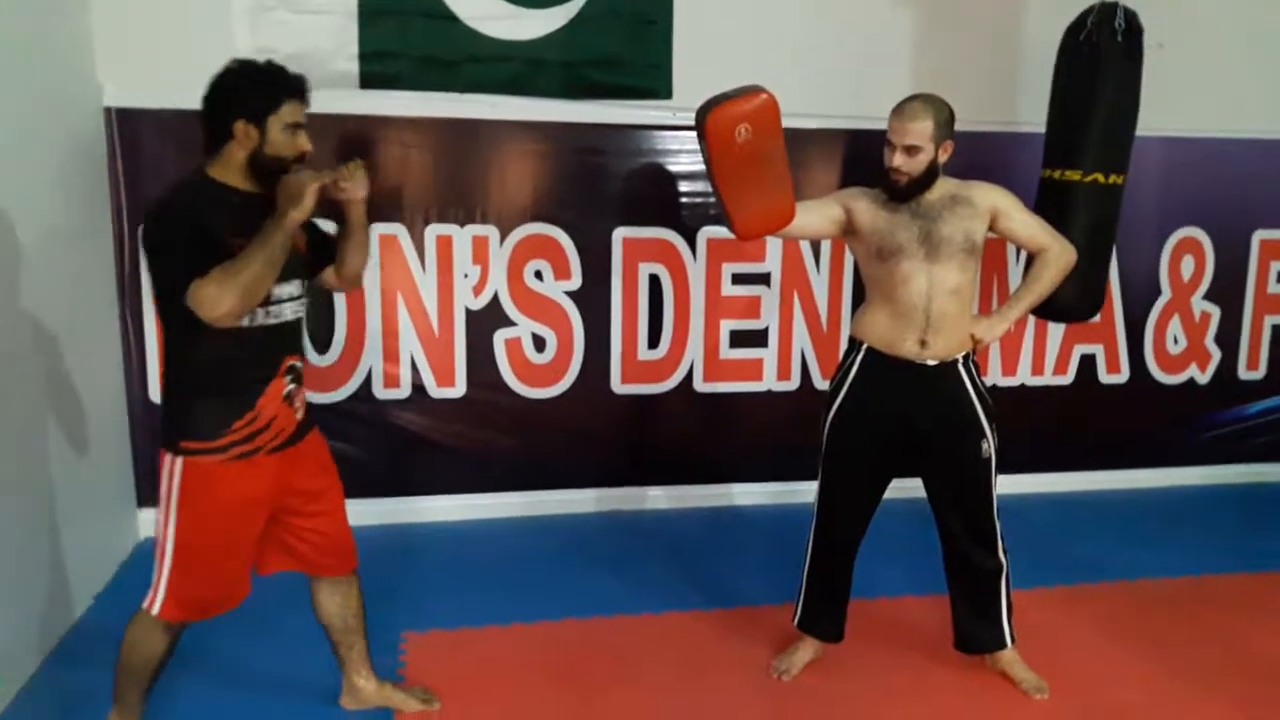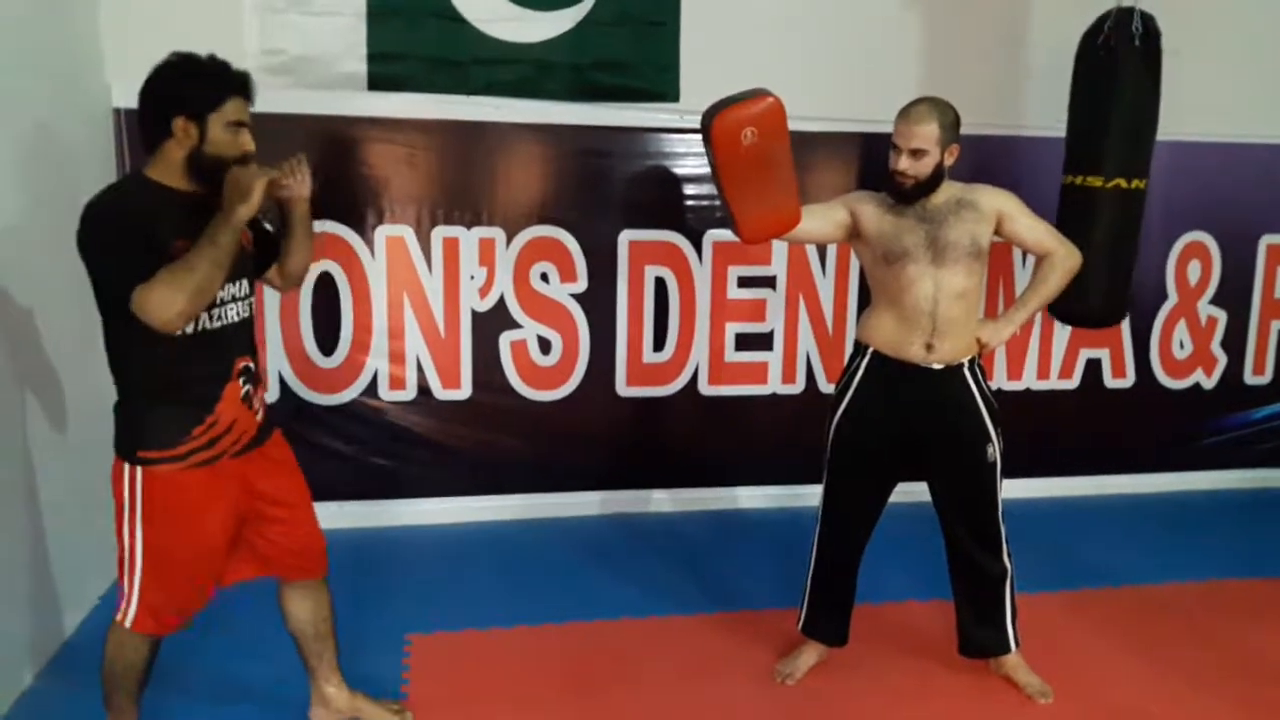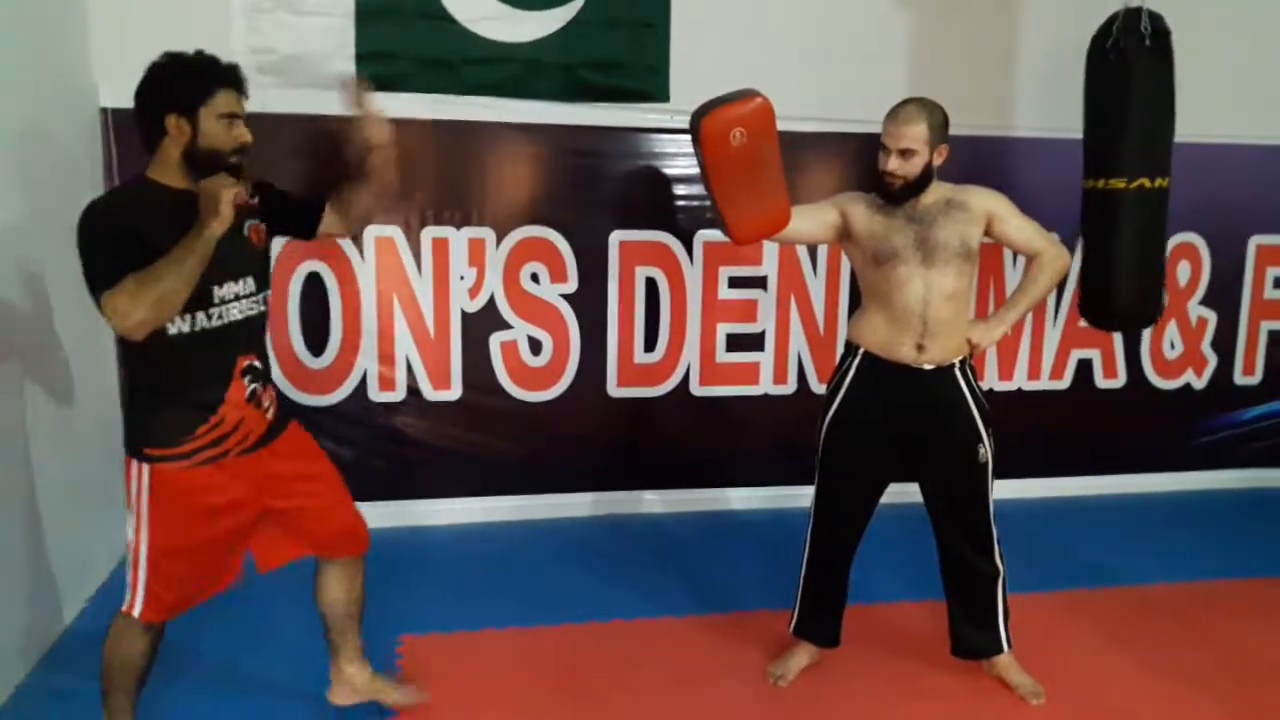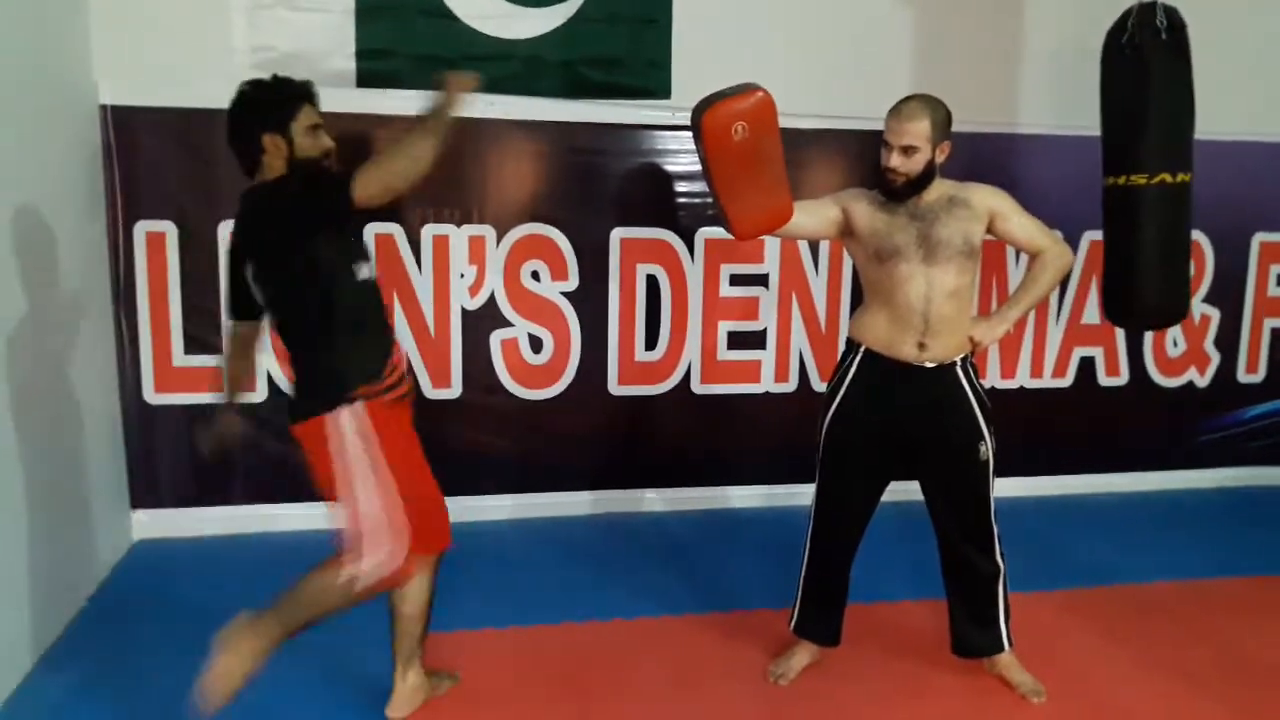
dt=0.4s
person 1, frame 1
left shoulder: (274, 204)
right shoulder: (179, 213)
left elbow: (344, 277)
right elbow: (221, 304)
left wrist: (353, 209)
right wrist: (286, 217)
left hip: (291, 432)
right hip: (211, 448)
left knee: (334, 558)
right knee: (176, 596)
person 1, frame 2
left shoulder: (222, 203)
right shoulder: (115, 215)
left elbow: (287, 276)
right elbow: (169, 308)
left wrist: (297, 207)
right wrist: (232, 215)
left hip: (253, 437)
right hip: (168, 457)
left knee: (303, 562)
right knee: (150, 606)
person 1, frame 3
left shoulder: (247, 199)
right shoulder: (114, 218)
left elbow: (344, 218)
right elbow: (132, 317)
left wrist: (376, 153)
right wrist: (207, 228)
left hip: (266, 432)
right hip: (177, 455)
left knee: (341, 536)
right knee: (151, 601)
person 1, frame 4
left shoulder: (258, 226)
right shoulder: (288, 200)
left elbow: (242, 329)
right elbow: (388, 177)
left wrist: (232, 408)
right wrist: (443, 110)
left hip: (366, 406)
right hip: (351, 409)
left knee: (426, 537)
right knee: (377, 563)
right ankle: (255, 634)
person 2, frame 1
left shoulder: (982, 201)
right shoulder: (858, 206)
left elbow: (1059, 252)
left wrist: (1004, 317)
left hip: (951, 384)
right hip: (872, 379)
left knee: (973, 523)
right knee: (839, 517)
left ankle: (995, 644)
right ankle: (815, 632)
person 2, frame 2
left shoulder: (987, 204)
right shoulder: (864, 210)
left elbow: (1064, 255)
left wrist: (1010, 321)
left hip: (957, 387)
right hip: (877, 382)
left knee: (978, 527)
right knee: (843, 519)
left ankle: (999, 647)
right ankle: (819, 635)
person 2, frame 3
left shoulder: (977, 205)
right shoulder: (854, 211)
left elbow: (1053, 255)
right elbow: (774, 223)
left wrist: (1000, 322)
left hip: (948, 387)
right hip: (869, 383)
left knee: (969, 527)
right knee: (835, 520)
left ankle: (990, 648)
right ankle: (812, 636)
person 2, frame 4
left shoulder: (980, 202)
right shoulder: (856, 208)
left elbow: (1056, 253)
left wrist: (1002, 320)
left hip: (949, 386)
right hip: (870, 380)
left knee: (971, 526)
right knee: (836, 519)
left ankle: (992, 646)
right ankle: (812, 635)
